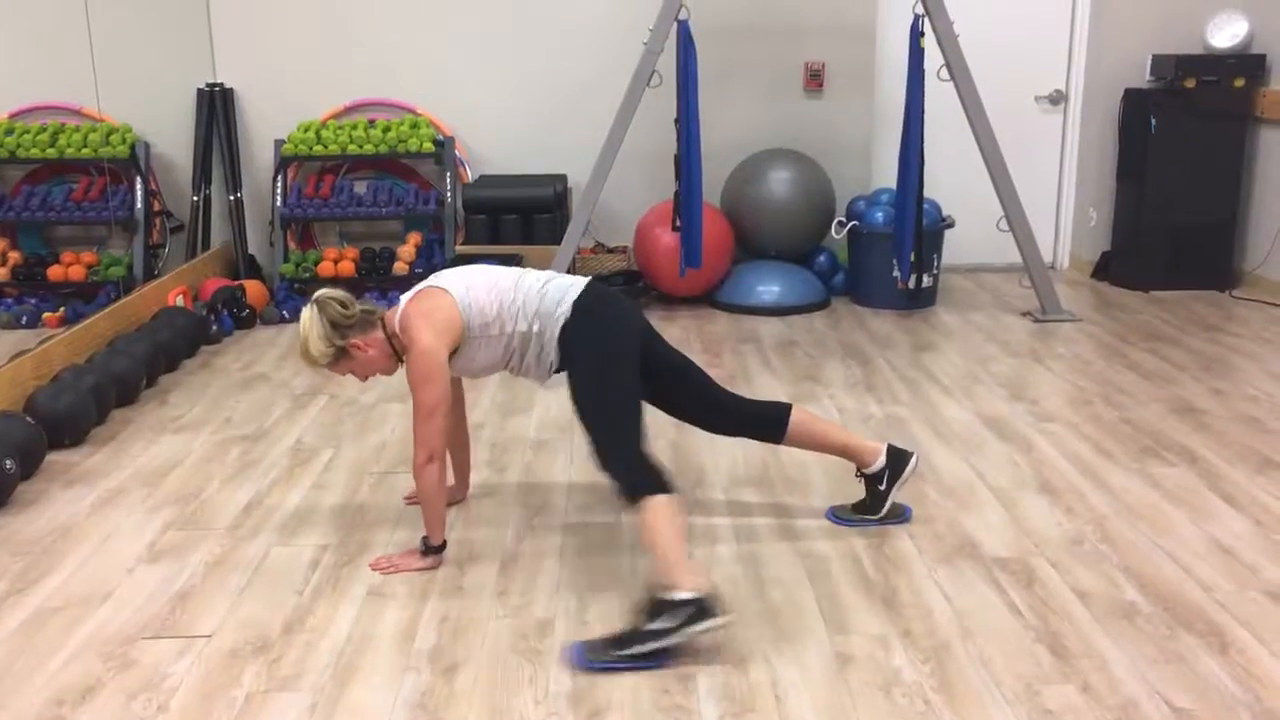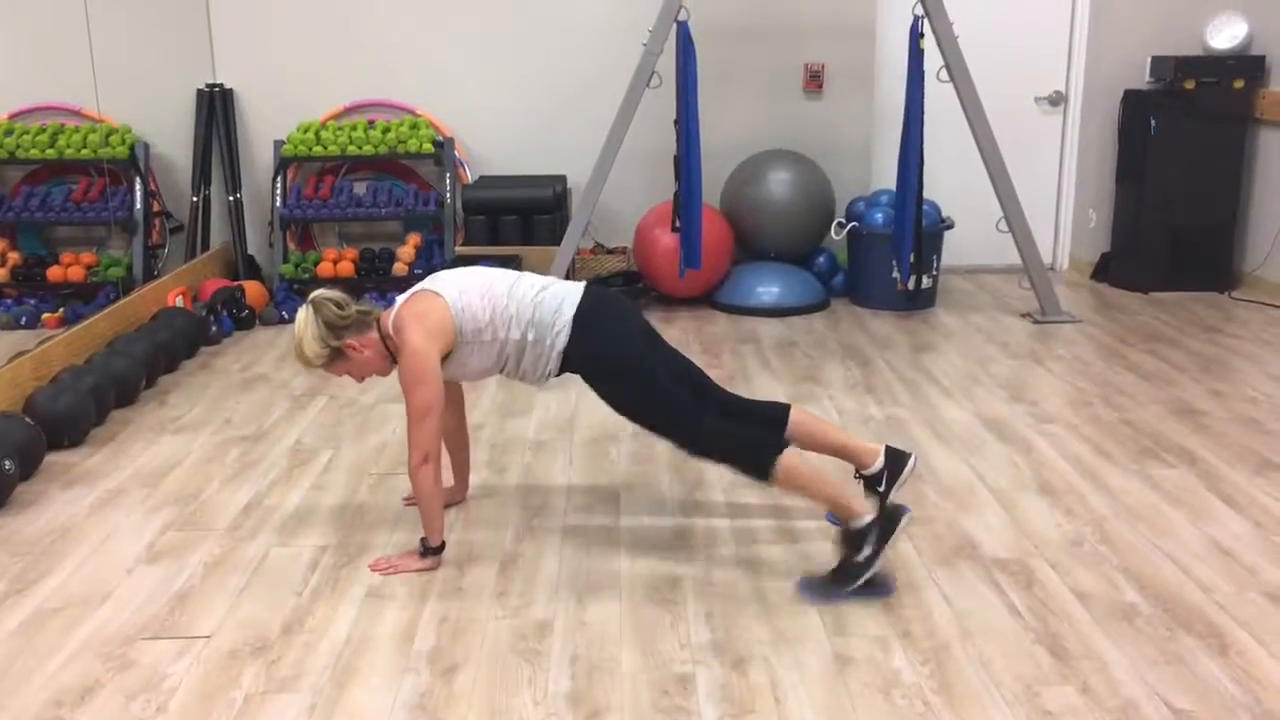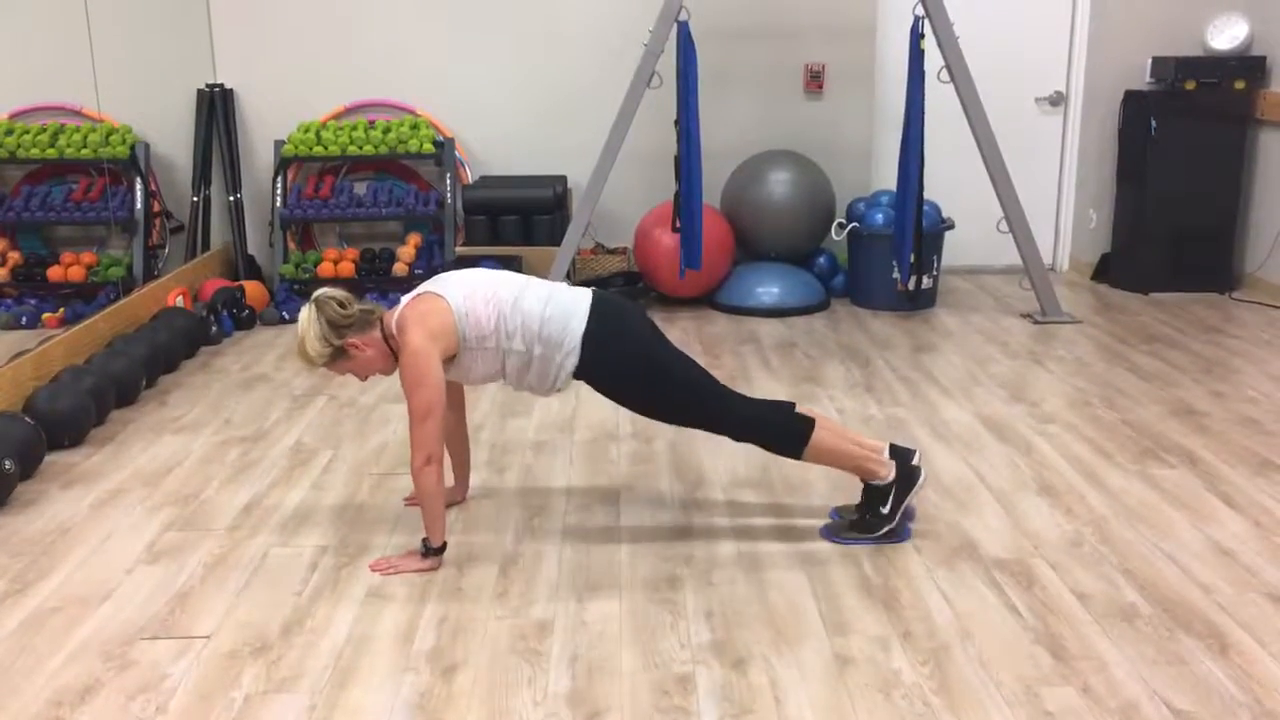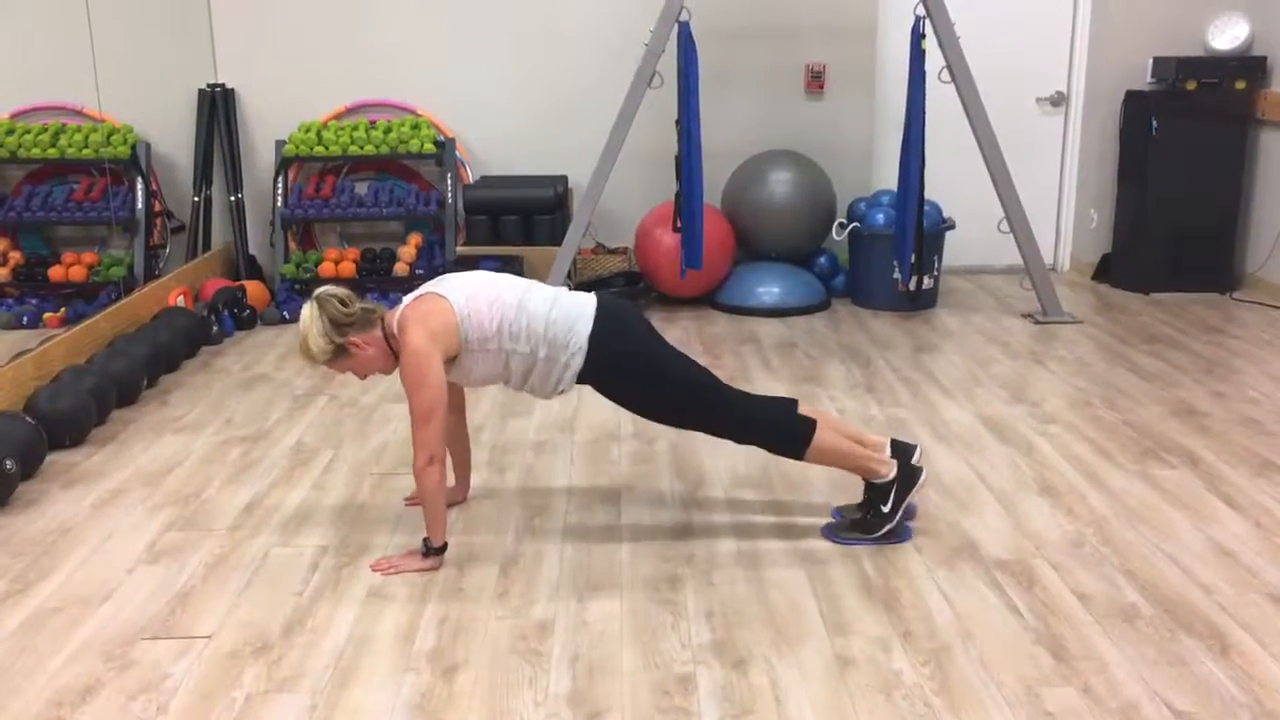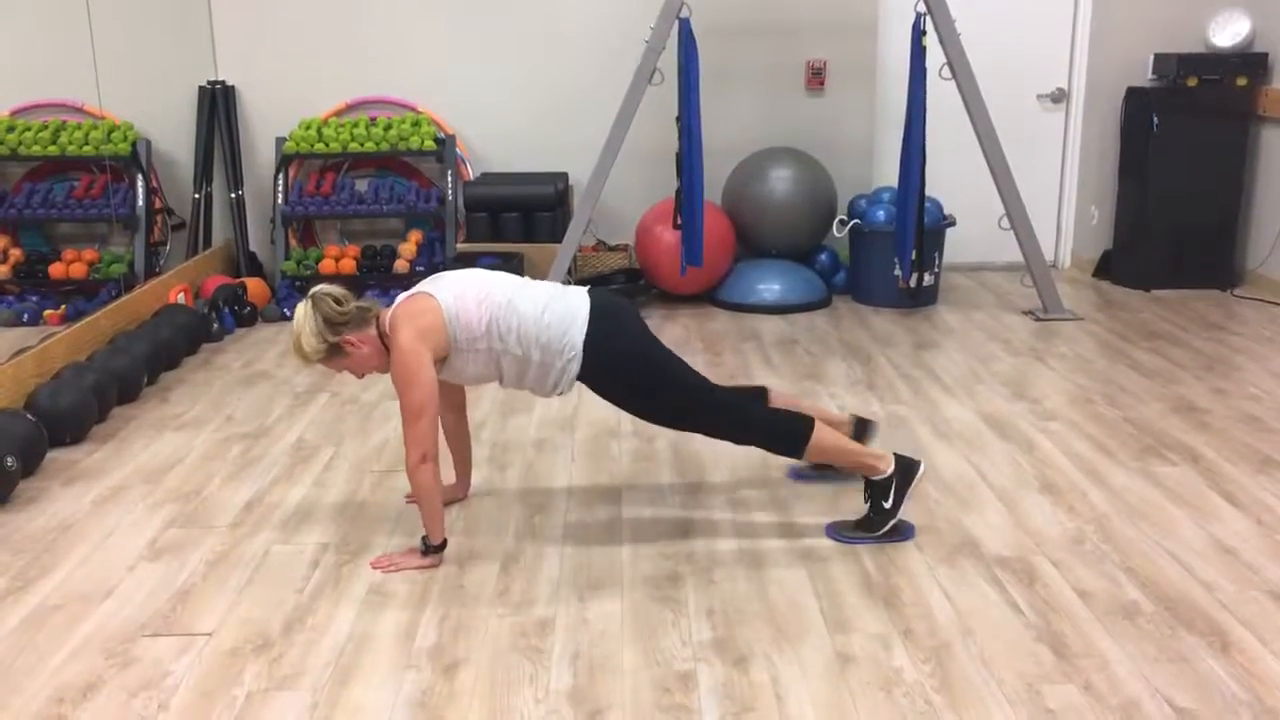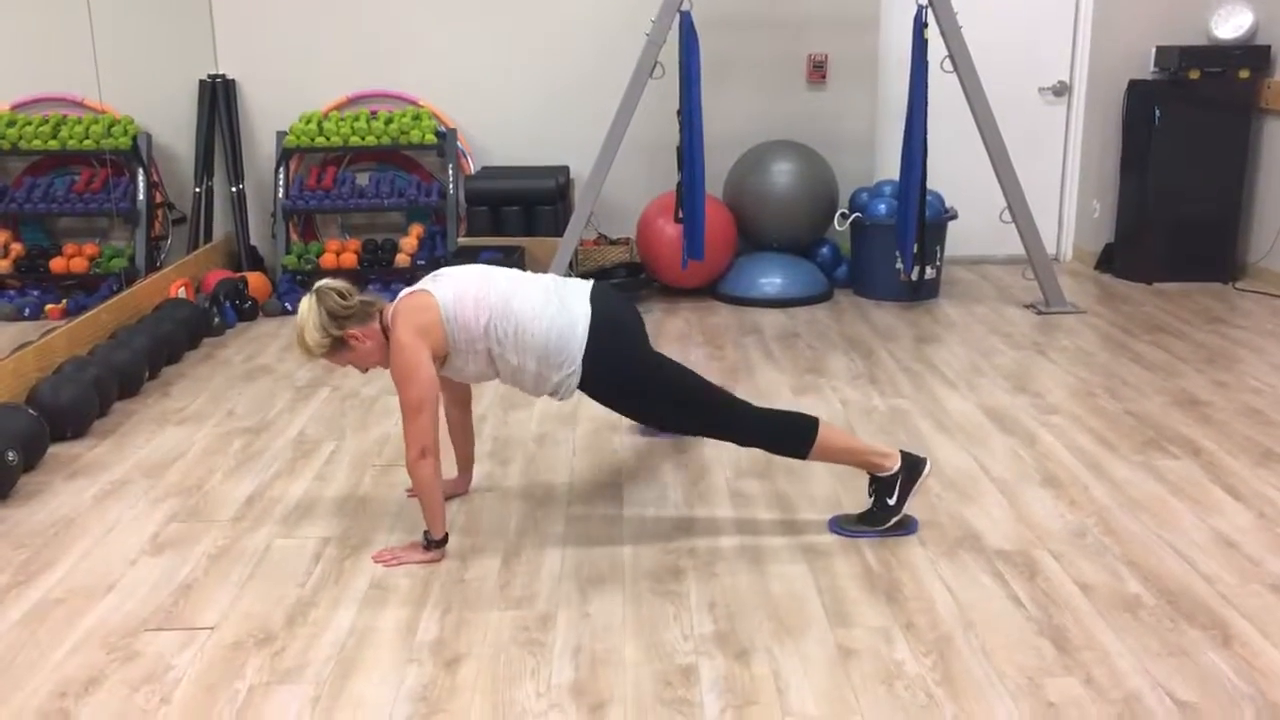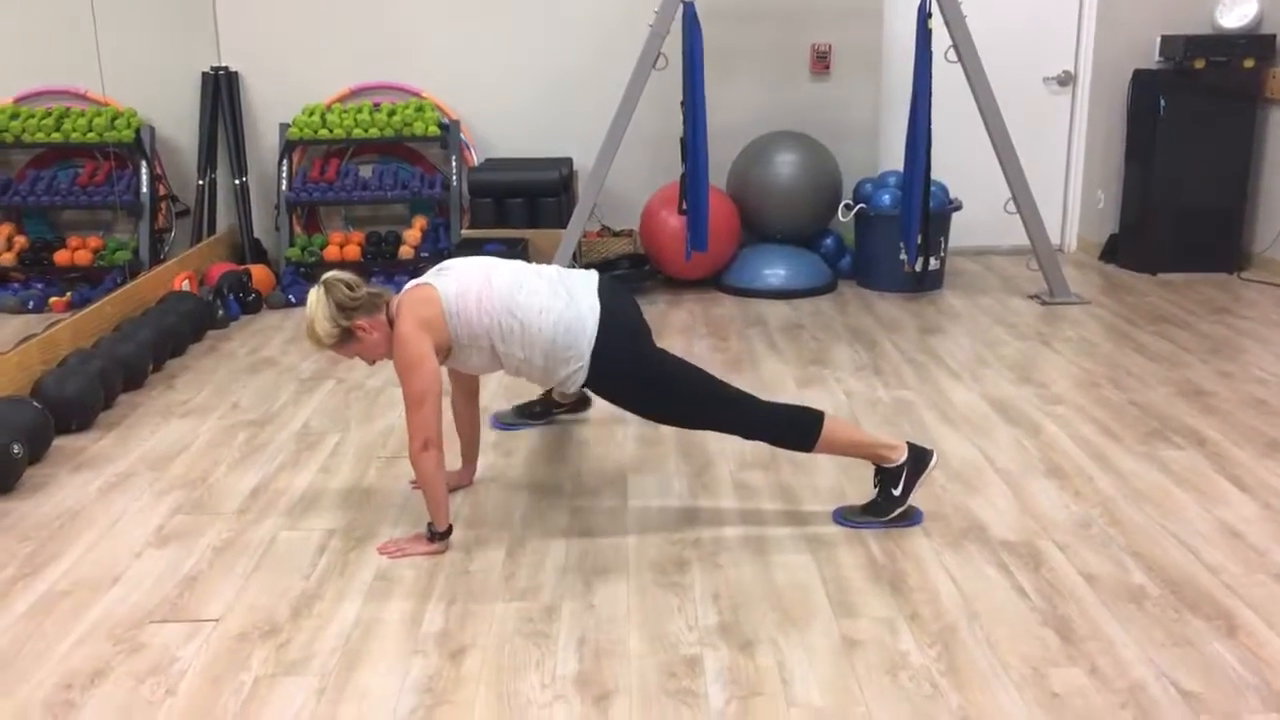
dt=0.2s
person 1, frame 1
left shoulder: (421, 333)
right shoulder: (414, 317)
left elbow: (427, 453)
right elbow: (452, 408)
left wrist: (430, 545)
right wrist: (459, 488)
left hip: (585, 324)
right hip: (597, 315)
left knee: (623, 458)
right knee: (725, 413)
left ankle: (686, 596)
right ankle: (878, 459)
person 1, frame 2
left shoulder: (413, 334)
right shoulder: (415, 318)
left elbow: (422, 455)
right elbow: (451, 407)
left wrist: (431, 547)
right wrist: (460, 487)
left hip: (589, 331)
right hip: (593, 318)
left knee: (703, 430)
right knee: (721, 410)
left ankle: (865, 515)
right ankle: (877, 461)
person 1, frame 3
left shoulder: (414, 337)
right shoulder: (419, 318)
left elbow: (424, 454)
right elbow: (453, 410)
left wrist: (431, 549)
right wrist: (460, 487)
left hip: (599, 341)
right hip: (601, 324)
left knee: (728, 416)
right knee: (728, 409)
left ankle: (885, 475)
right ankle: (883, 453)
person 1, frame 4
left shoulder: (416, 337)
right shoulder: (422, 317)
left elbow: (426, 454)
right elbow: (453, 410)
left wrist: (432, 548)
right wrist: (461, 487)
left hip: (600, 344)
right hip: (600, 325)
left knee: (731, 417)
right knee: (731, 407)
left ankle: (886, 473)
right ankle: (882, 447)
person 1, frame 5
left shoulder: (405, 337)
right shoulder: (419, 314)
left elbow: (419, 453)
right elbow: (452, 405)
left wrist: (432, 546)
right wrist: (461, 484)
left hip: (594, 344)
right hip: (594, 317)
left knee: (724, 418)
right knee: (705, 401)
left ankle: (883, 468)
right ankle: (845, 424)
person 1, frame 6
left shoulder: (406, 333)
right shoulder: (423, 307)
left elbow: (420, 449)
right elbow: (457, 394)
left wrist: (433, 539)
right wrist: (464, 478)
left hip: (595, 347)
right hip: (594, 310)
left knee: (732, 421)
left ankle: (890, 466)
person 1, frame 7
left shoulder: (410, 327)
right shoulder: (428, 298)
left elbow: (424, 442)
right elbow: (464, 382)
left wrist: (437, 532)
right wrist: (466, 471)
left hip: (599, 344)
right hip: (598, 302)
left knee: (734, 414)
left ankle: (896, 457)
right ankle: (564, 393)
